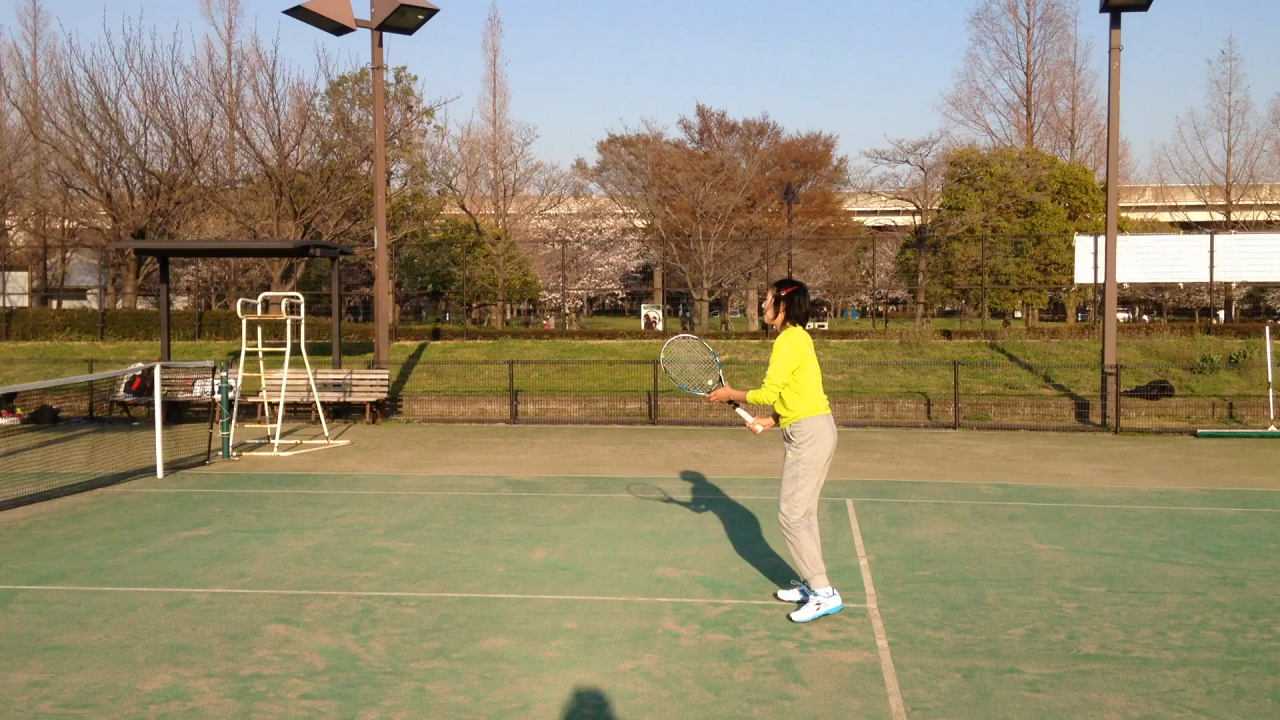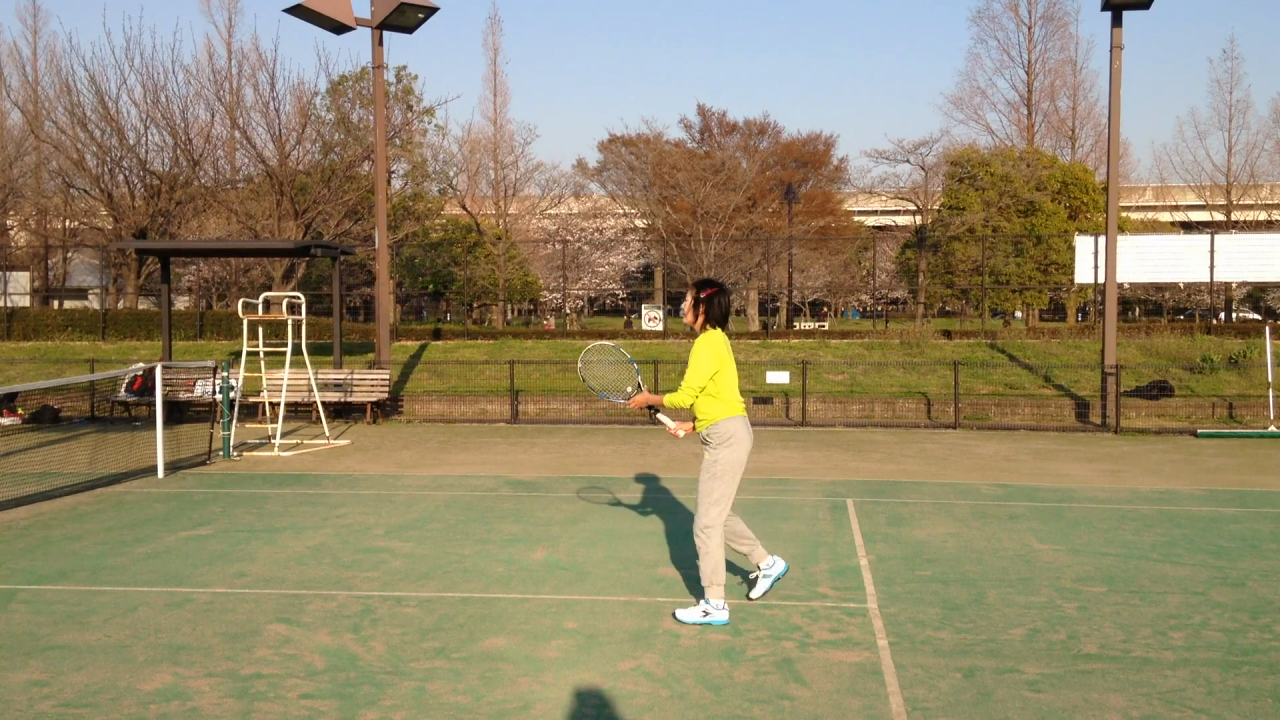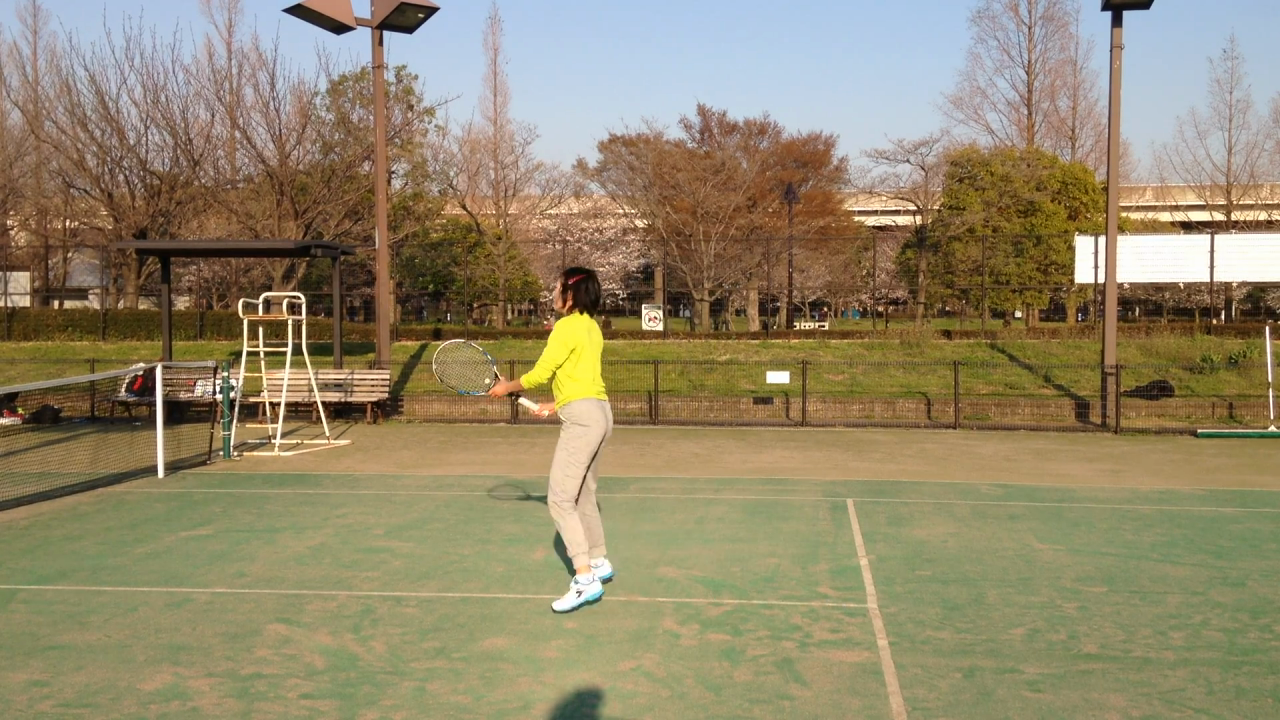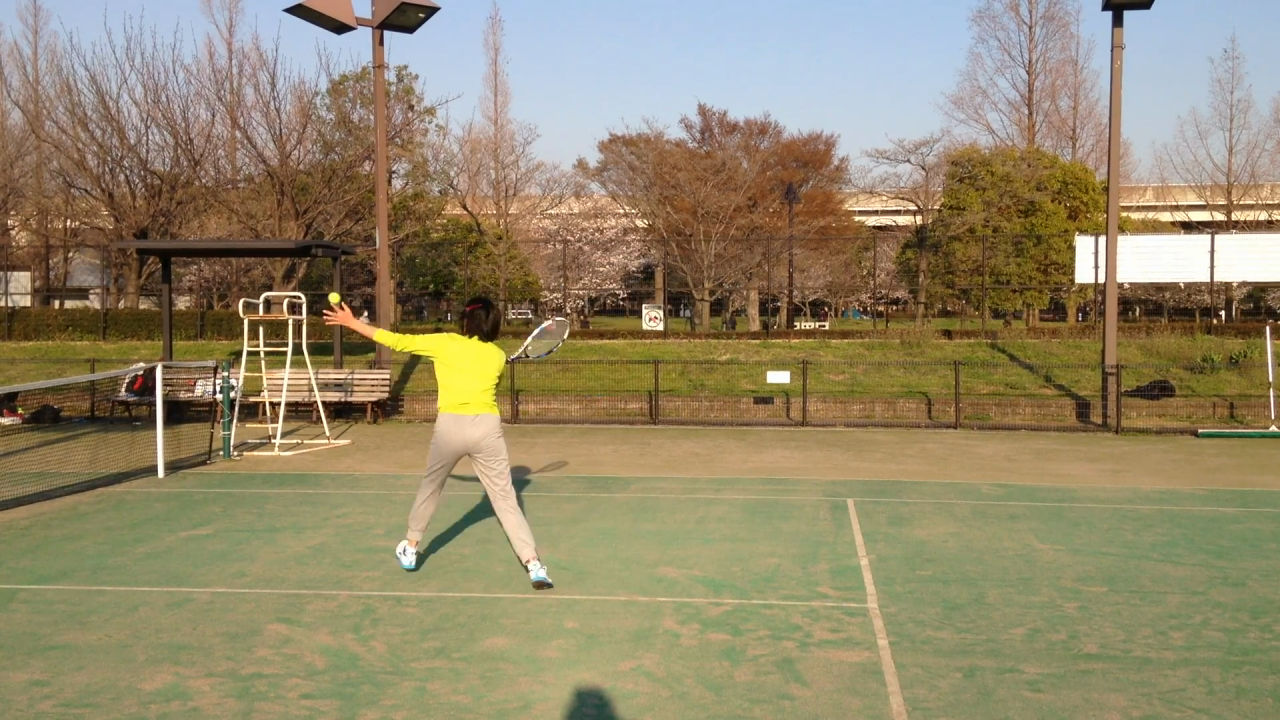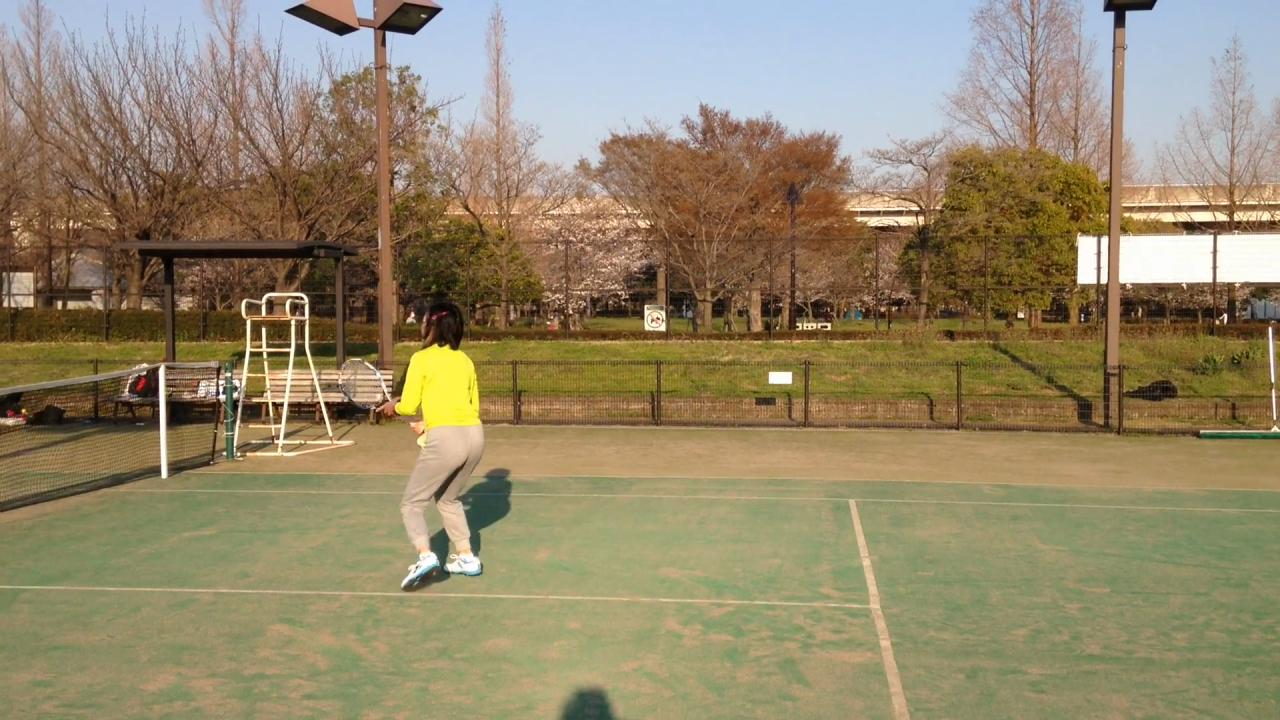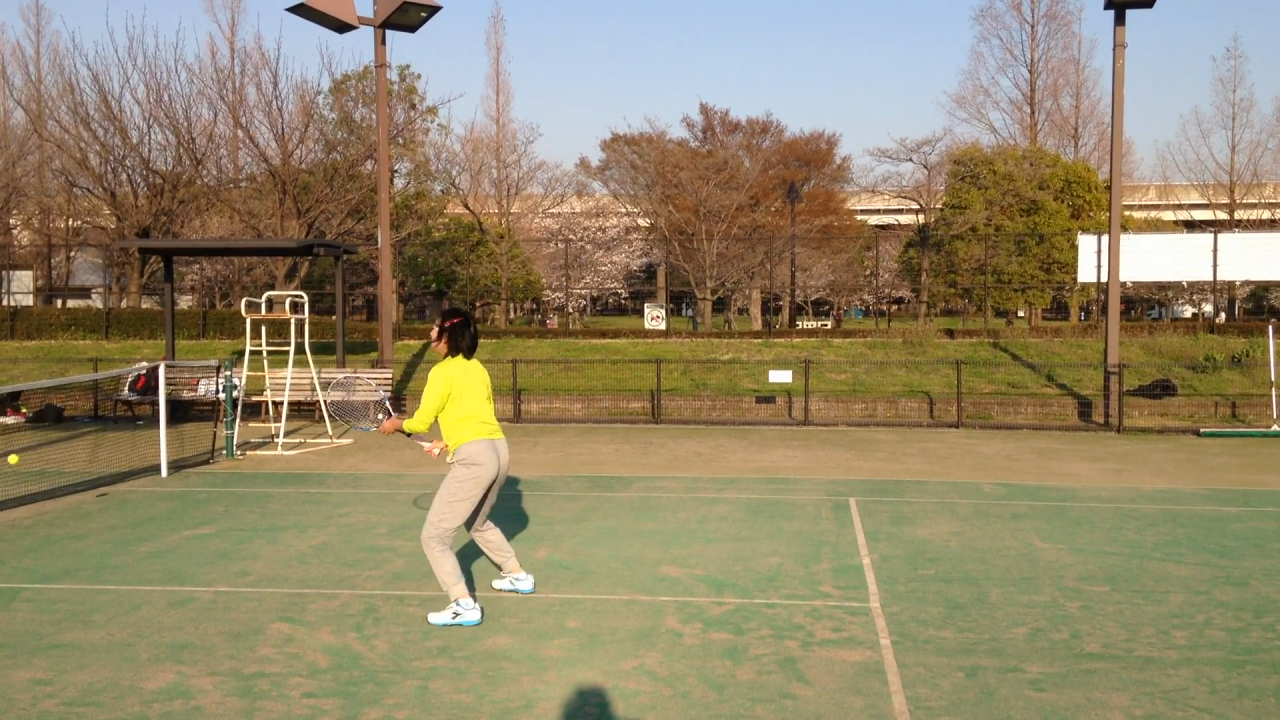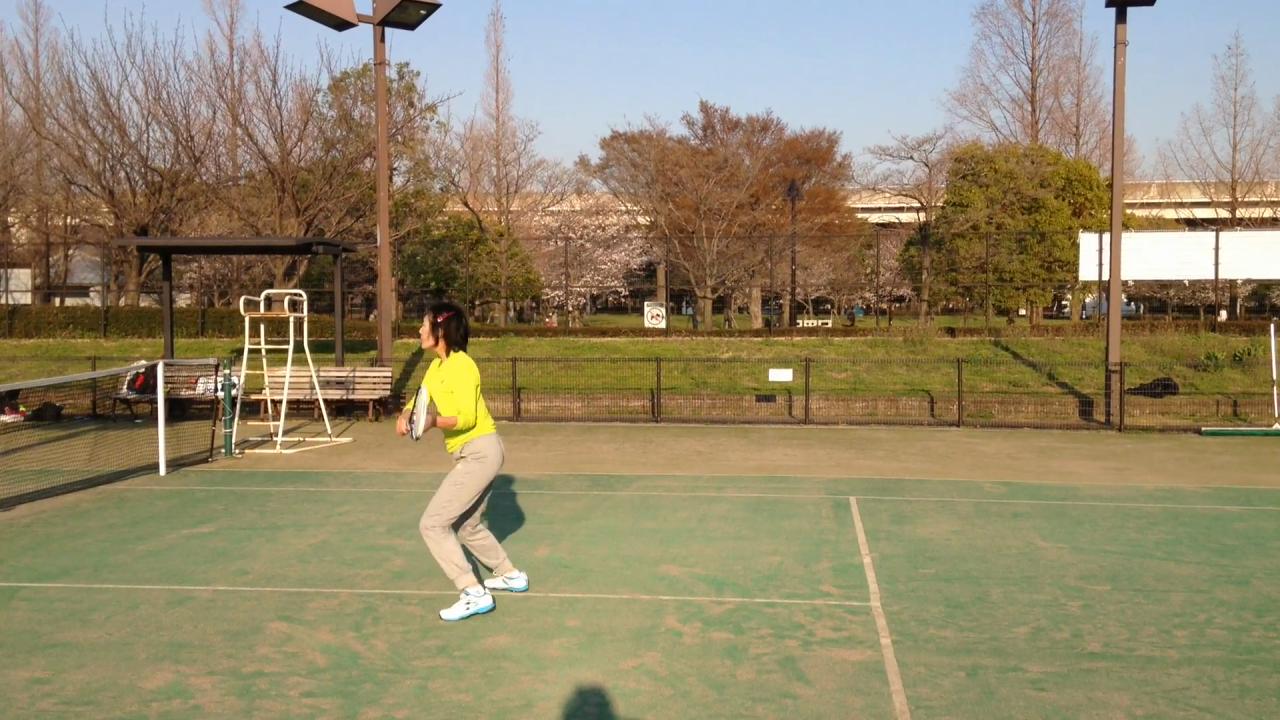
dt=0.7s
person 1, frame 1
left shoulder: (788, 340)
right shoulder: (798, 338)
left elbow: (769, 393)
left wrist: (729, 394)
right wrist: (771, 421)
left hip: (809, 436)
right hip: (816, 431)
left knee: (791, 517)
right knee: (803, 514)
left ankle: (824, 593)
right ankle: (813, 587)
person 1, frame 2
left shoulder: (707, 343)
right shoulder: (716, 340)
left elbow: (684, 397)
left wrist: (648, 399)
right wrist: (690, 425)
left hip: (726, 438)
right hip: (730, 435)
left knee: (706, 523)
right knee: (718, 515)
left ankle: (714, 603)
right ankle: (767, 563)
person 1, frame 3
left shoulder: (566, 326)
right shoulder: (591, 328)
left elbow: (540, 373)
left wrist: (506, 387)
right wrist: (556, 405)
left hip: (581, 419)
right hip: (599, 415)
left knee: (560, 501)
right knee: (583, 497)
left ankle: (586, 580)
right ankle: (598, 563)
person 1, frame 4
left shoulder: (446, 342)
right shoulder: (498, 355)
left elbow: (396, 341)
left wrist: (352, 323)
left hip: (451, 427)
right hip: (486, 427)
left knee: (431, 486)
right knee: (505, 502)
left ankle: (411, 548)
right ankle: (534, 565)
person 1, frame 5
left shoulder: (422, 359)
right shoulder: (465, 360)
left elbow: (409, 405)
left wrist: (391, 406)
left hip: (445, 440)
right hip: (474, 437)
left knee: (412, 502)
right knee: (449, 498)
left ankle: (424, 556)
right ankle: (466, 557)
person 1, frame 6
left shoulder: (442, 373)
right shoulder: (477, 369)
left elbow: (421, 423)
left wrist: (395, 424)
right wrist: (448, 442)
left hip: (473, 459)
right hip: (498, 451)
left knee: (433, 537)
right knee: (477, 523)
left ankle: (465, 604)
right ankle: (518, 575)
person 1, frame 7
left shoulder: (464, 367)
right shoulder: (435, 366)
left elbow: (468, 420)
left wrist: (435, 421)
right wrist: (405, 417)
left hip: (479, 454)
right hip: (468, 455)
left knee: (432, 524)
right knee: (466, 525)
left ankle: (473, 593)
right ankle: (510, 574)
